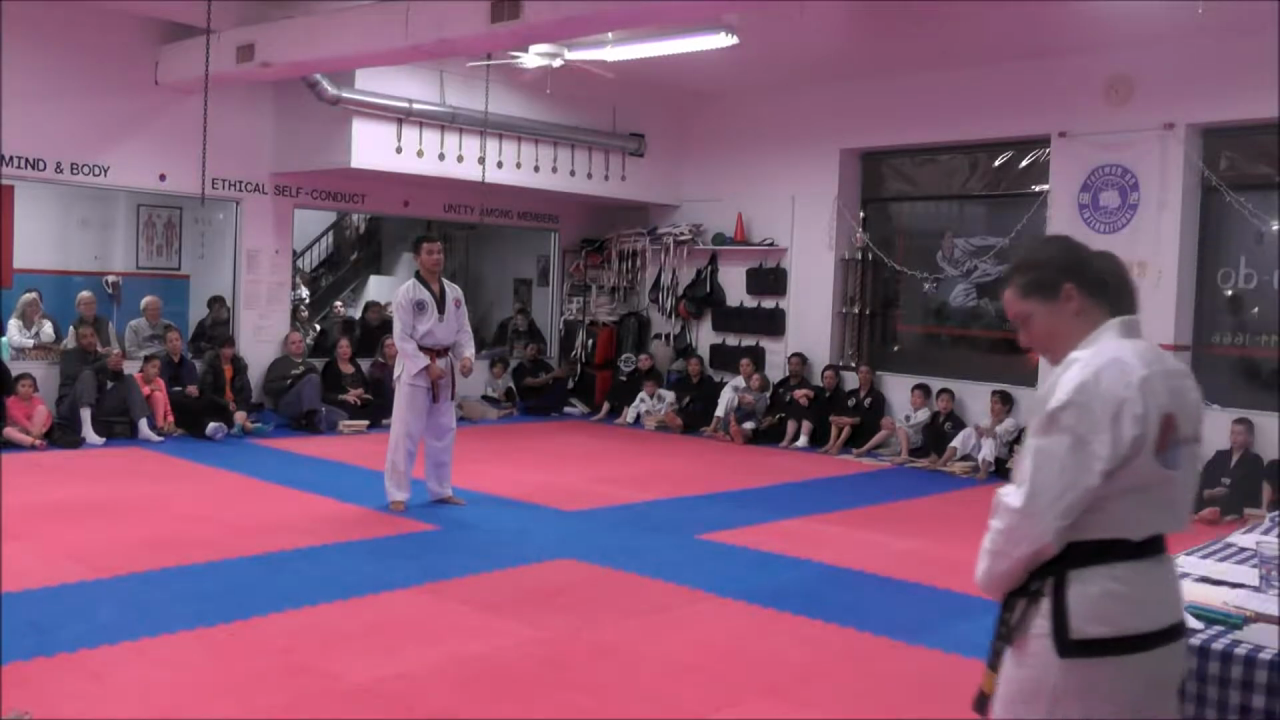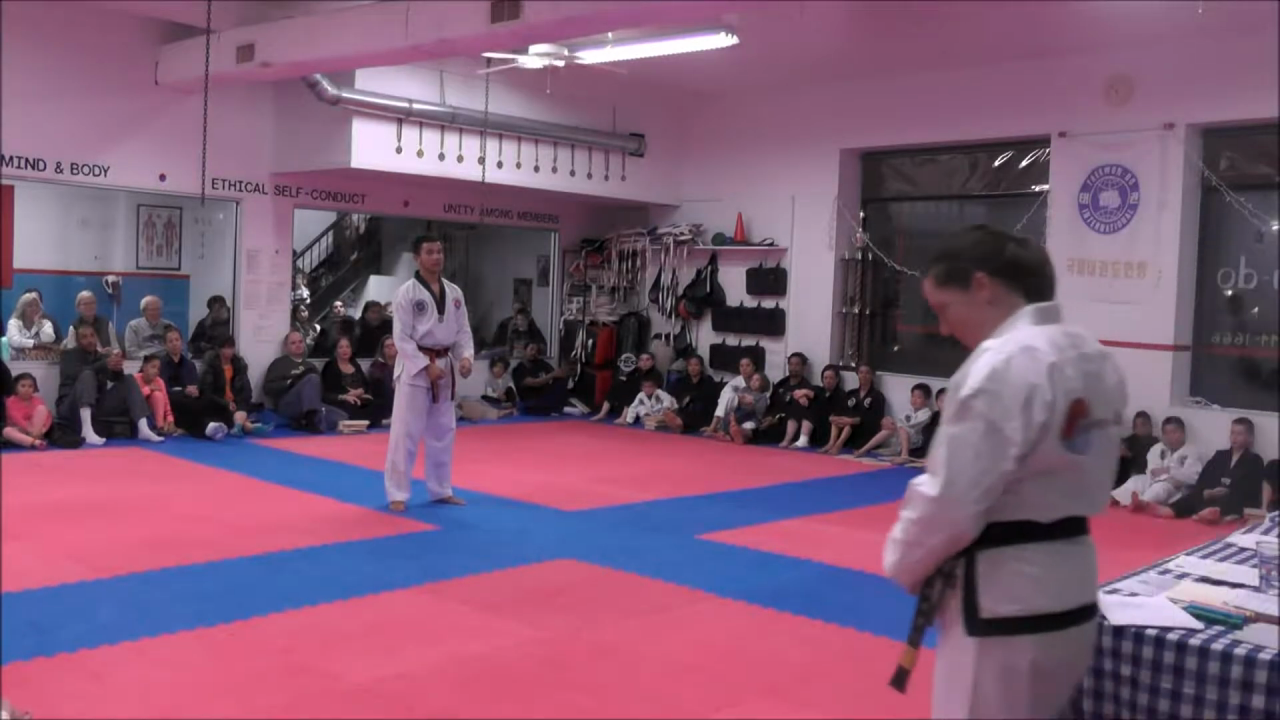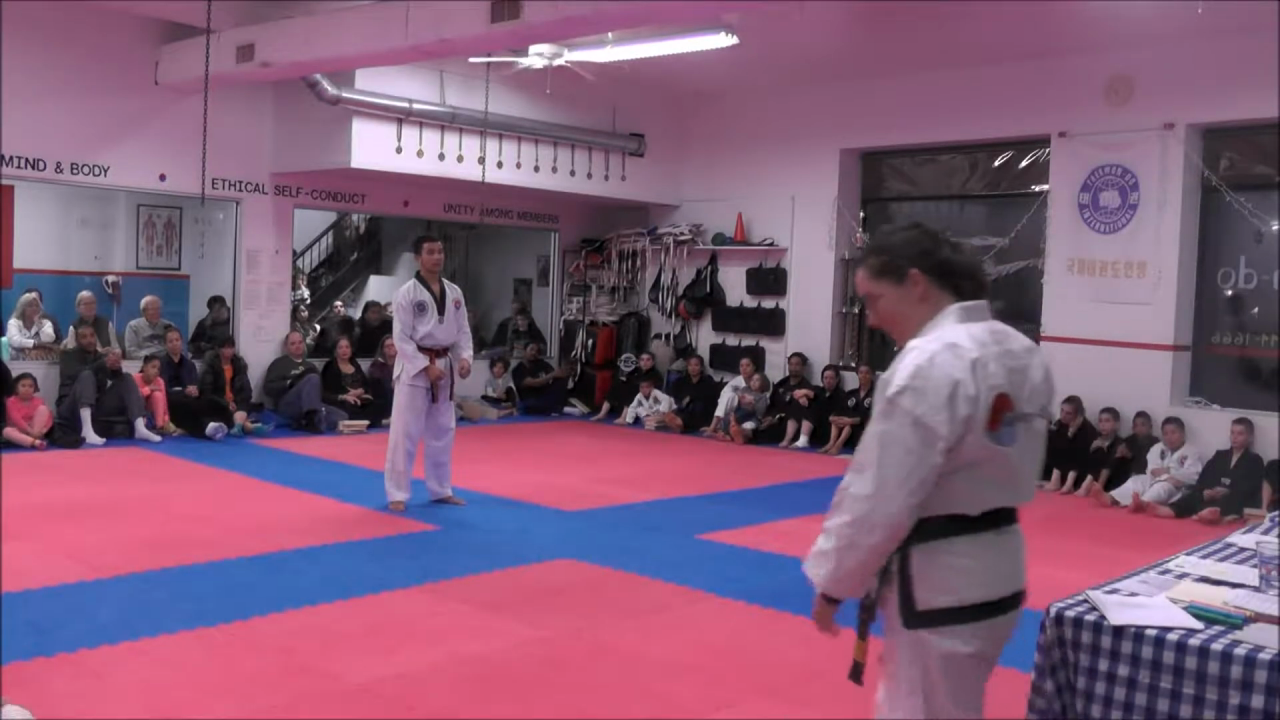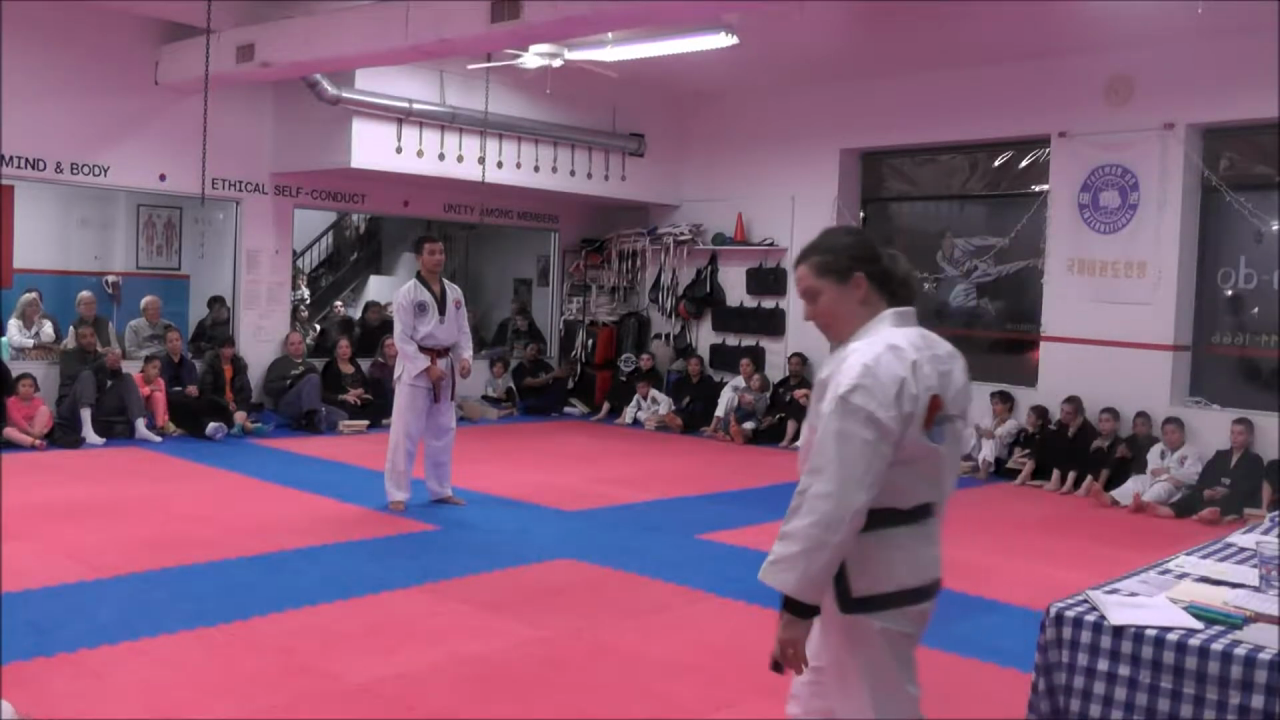
dt=0.2s
person 1, frame 1
left shoulder: (1088, 379)
right shoulder: (1171, 373)
left elbow: (1036, 511)
left wrist: (995, 574)
left hip: (1082, 613)
right hip: (1151, 603)
person 1, frame 2
left shoulder: (1000, 367)
right shoulder: (1095, 358)
left elbow: (950, 499)
left wrist: (906, 563)
left hip: (1002, 590)
right hip: (1070, 579)
person 1, frame 3
left shoulder: (926, 366)
right shoulder: (1022, 352)
left elbow: (878, 498)
right elbow: (1009, 465)
left wrist: (831, 583)
left hip: (939, 578)
right hip: (997, 564)
person 1, frame 4
left shoulder: (865, 367)
right shoulder: (939, 354)
left elbow: (833, 496)
left wrist: (795, 603)
left hip: (865, 568)
right hip: (910, 552)
person 2, frame 1
left shoulder: (454, 292)
right shoulder: (407, 292)
left elbow: (463, 330)
right elbow: (402, 337)
left wrist: (466, 356)
right wrist: (426, 365)
left hip: (445, 366)
right hip: (415, 368)
left knee: (443, 432)
right knee: (406, 433)
left ankle: (441, 489)
right ankle: (397, 493)
person 2, frame 2
left shoulder: (454, 292)
right shoulder: (407, 292)
left elbow: (462, 330)
right elbow: (401, 337)
left wrist: (465, 357)
right wrist: (426, 365)
left hip: (445, 366)
right hip: (415, 368)
left knee: (443, 432)
right knee: (406, 432)
left ankle: (441, 489)
right ankle: (397, 493)
person 2, frame 3
left shoulder: (454, 292)
right shoulder: (407, 293)
left elbow: (462, 331)
right elbow: (401, 337)
left wrist: (464, 358)
right wrist: (425, 366)
left hip: (444, 366)
right hip: (414, 368)
left knee: (443, 432)
right knee: (405, 433)
left ankle: (441, 489)
right ankle: (397, 493)
person 2, frame 4
left shoulder: (454, 292)
right shoulder: (408, 293)
left elbow: (462, 331)
right elbow: (402, 338)
left wrist: (464, 358)
right wrist: (426, 367)
left hip: (445, 367)
right hip: (415, 369)
left knee: (443, 432)
right knee: (406, 433)
left ankle: (441, 489)
right ankle: (397, 493)
